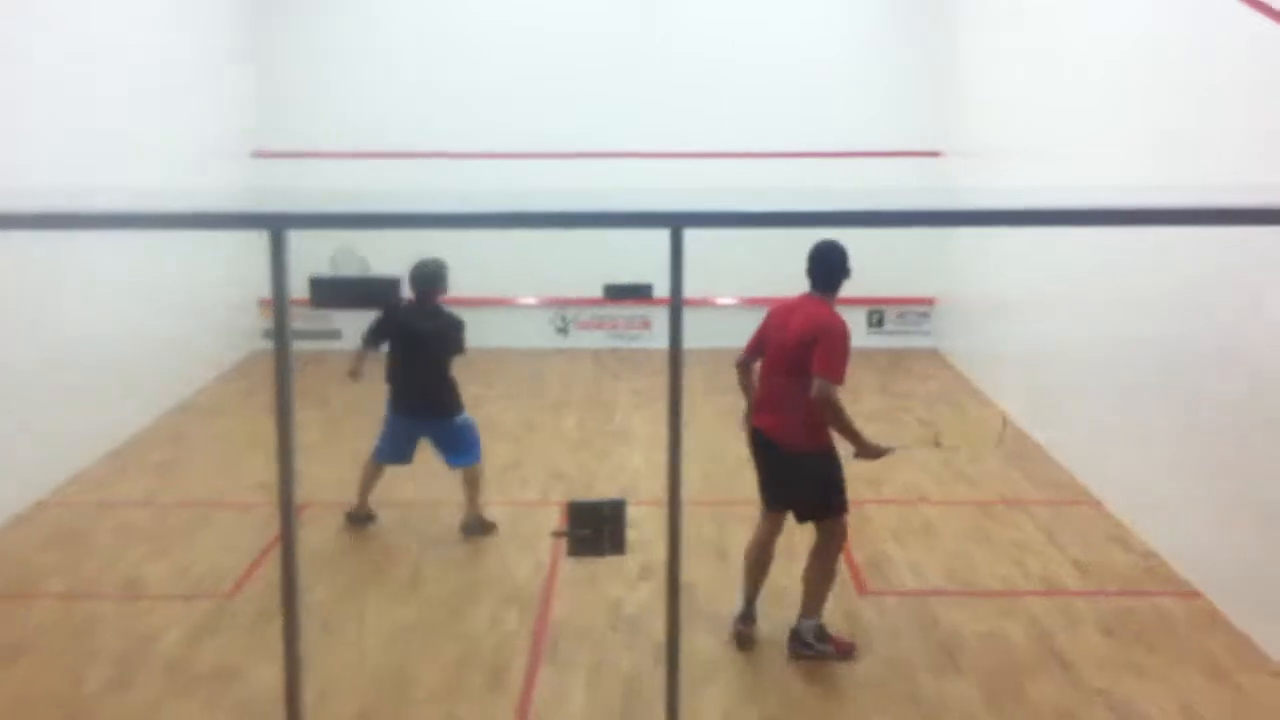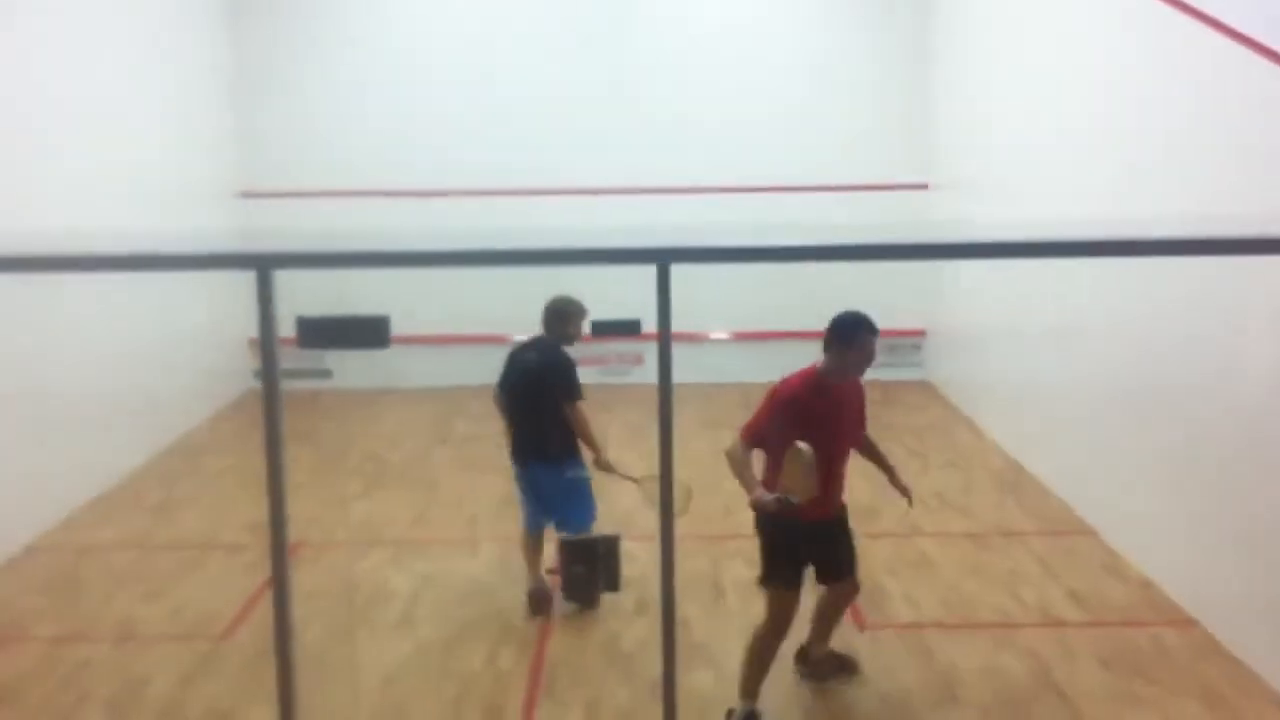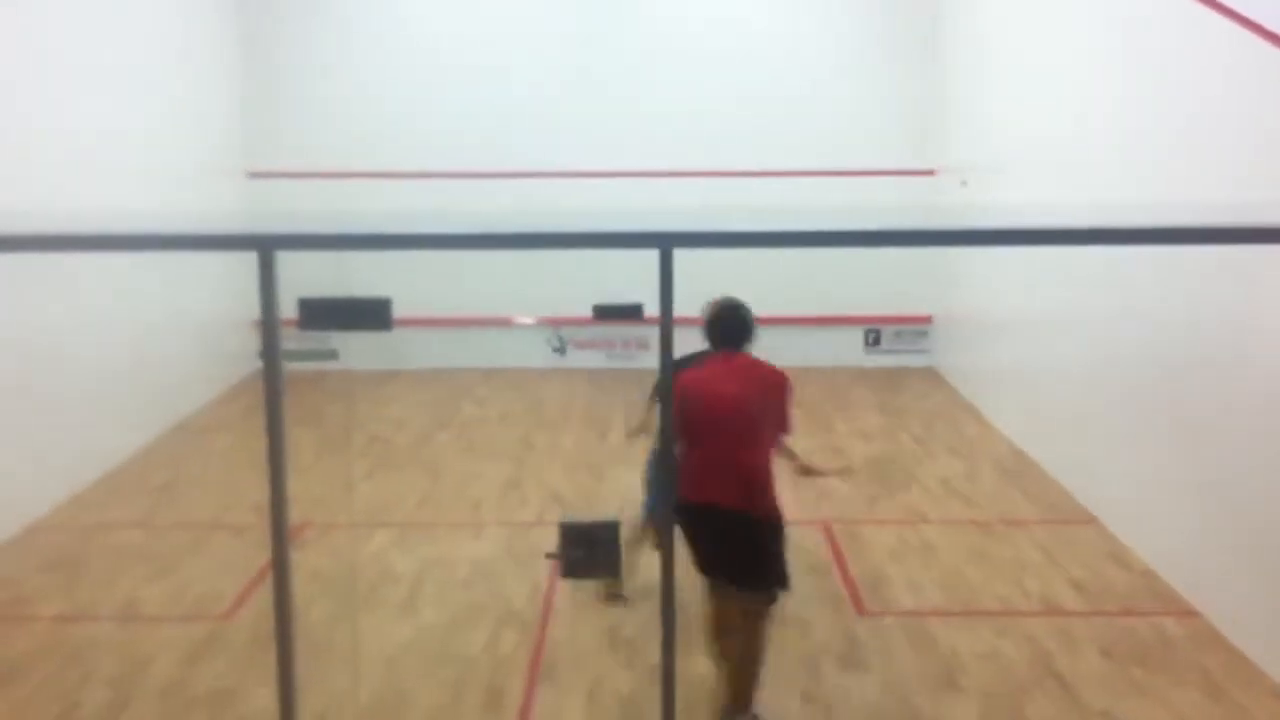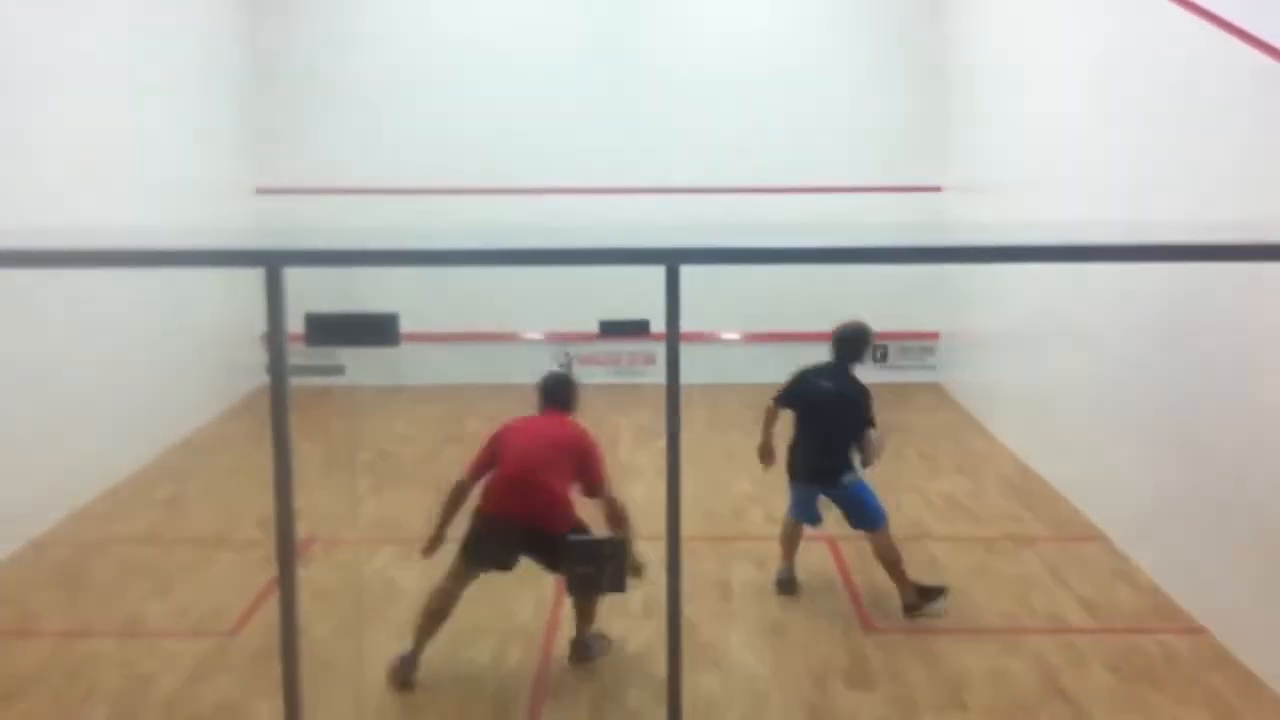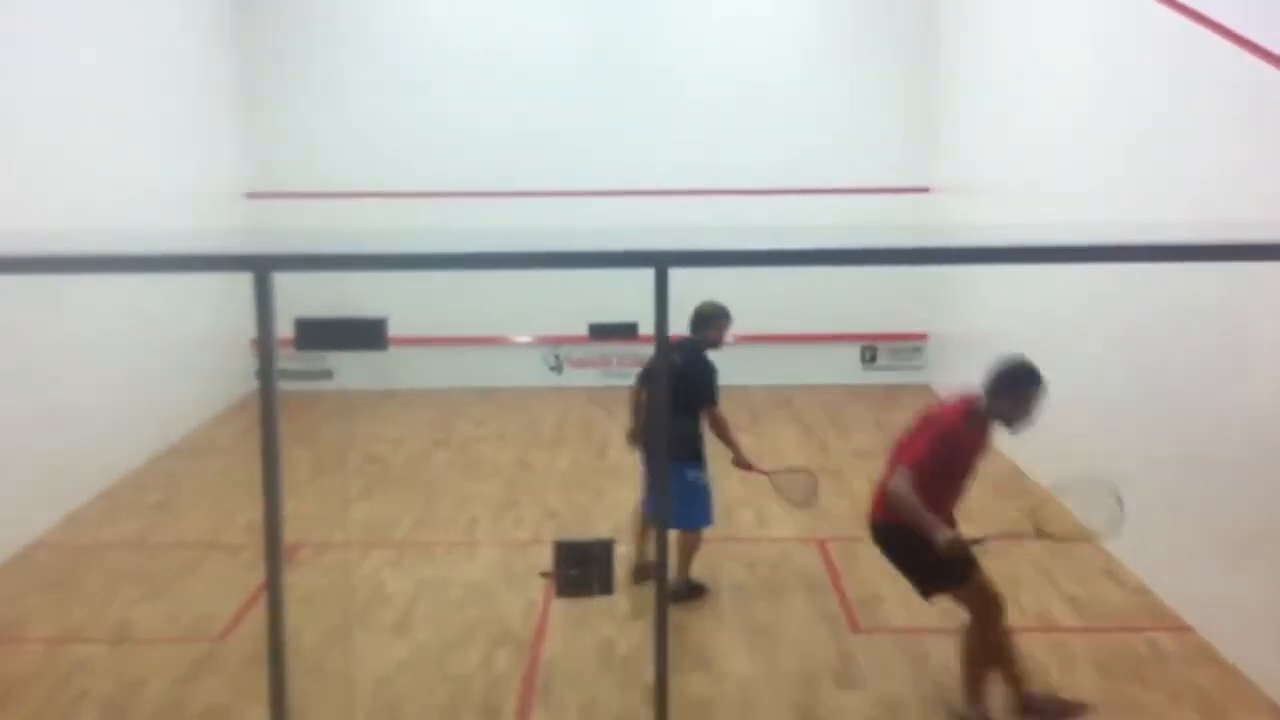
dt=1s
person 1, frame 1
left shoulder: (780, 311)
right shoulder: (832, 326)
left elbow: (743, 362)
right elbow: (822, 396)
left wrist: (754, 406)
right wrist: (859, 442)
left hip: (765, 434)
right hip: (804, 444)
left knee: (770, 524)
right knee: (832, 533)
left ankle: (747, 615)
right ankle: (807, 631)
person 1, frame 2
left shoulder: (852, 390)
right shoulder: (790, 393)
right elbow: (738, 448)
left wrist: (890, 472)
right wrist: (754, 490)
left hip: (828, 510)
right hip: (784, 513)
left knee: (846, 588)
right knee: (780, 615)
left ankle: (813, 654)
person 1, frame 3
left shoulder: (687, 382)
right shoulder: (775, 380)
left elbow: (674, 451)
left hip: (698, 505)
right hip: (749, 505)
left knee: (722, 596)
right knee: (753, 610)
person 1, frame 4
left shoulder: (510, 430)
right shoulder: (580, 439)
left elbow: (464, 483)
right elbow: (608, 501)
left wrist: (439, 531)
right wrist: (628, 553)
left hip: (497, 515)
right hip: (551, 521)
left knee: (456, 578)
left ankle: (412, 658)
right ankle: (584, 640)
person 1, frame 5
left shoulder: (973, 415)
right shoulder: (950, 425)
right elbow: (897, 487)
right wrist: (936, 530)
left hip: (929, 519)
right hip: (900, 523)
left knee: (983, 602)
right knee: (986, 604)
person 2, frame 1
left shoulder: (393, 316)
right shoulder: (452, 324)
left elbow: (367, 346)
left wrist: (357, 365)
left hip: (403, 404)
right hip: (442, 406)
left knee: (381, 456)
right knee: (469, 456)
left ankle: (360, 508)
right ankle: (473, 517)
person 2, frame 2
left shoulder: (518, 354)
right shoulder: (560, 362)
left elbow: (500, 398)
right elbow: (573, 413)
right wrist: (598, 452)
left hip: (525, 452)
right hip: (558, 455)
left knee: (534, 521)
right knee: (578, 520)
left ankle: (536, 586)
person 2, frame 3
left shoulder: (683, 366)
left elbow: (654, 397)
left wrist: (645, 420)
right wrist: (795, 459)
left knee: (650, 520)
left ankle: (617, 580)
person 2, frame 4
left shoulder: (806, 377)
right shoulder: (858, 393)
left elbow: (773, 408)
right elbow: (865, 444)
left wrist: (765, 442)
right wrist: (870, 456)
left hip: (800, 467)
right hip: (835, 471)
left knee: (797, 514)
right knee: (877, 527)
left ankle: (786, 573)
right ankle: (909, 594)
person 2, frame 5
left shoulder: (666, 353)
right shoulder: (702, 366)
left elbow: (638, 388)
right elbow: (713, 417)
left wrist: (636, 426)
right wrist: (736, 452)
left hip: (653, 443)
right hip: (683, 451)
left knee: (651, 506)
right knee: (692, 518)
left ankle: (641, 563)
right ankle: (681, 582)
